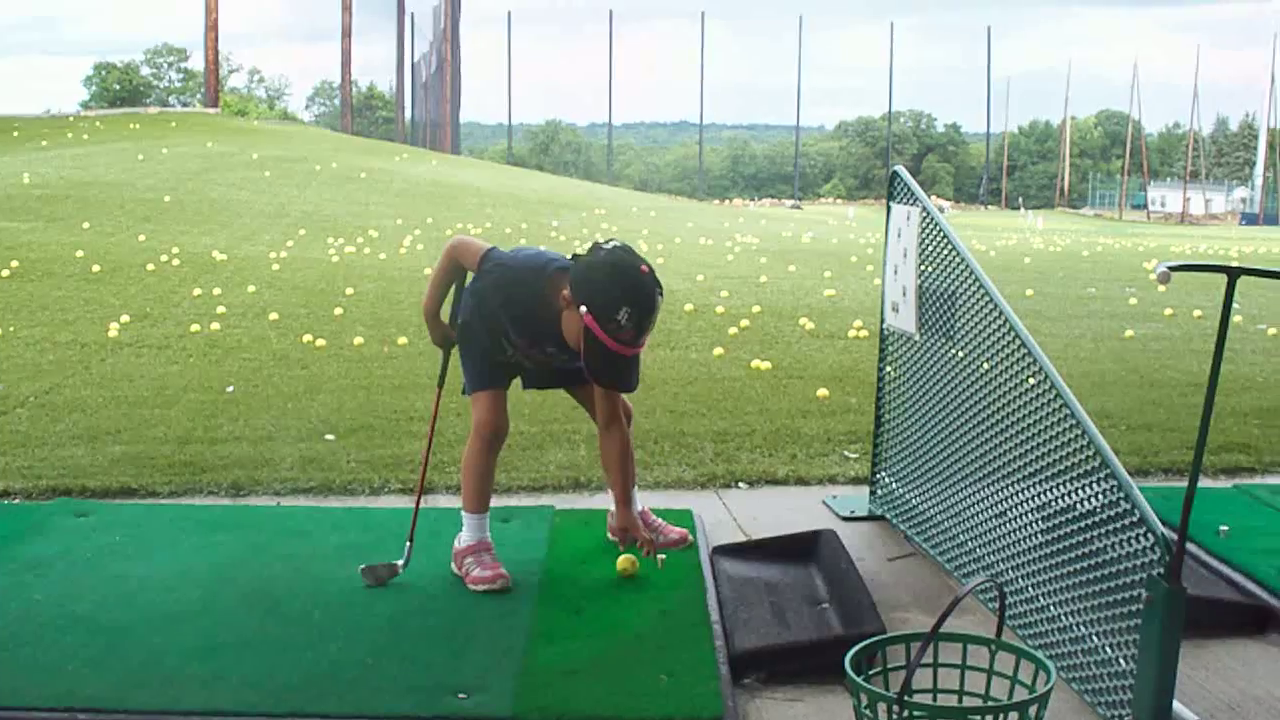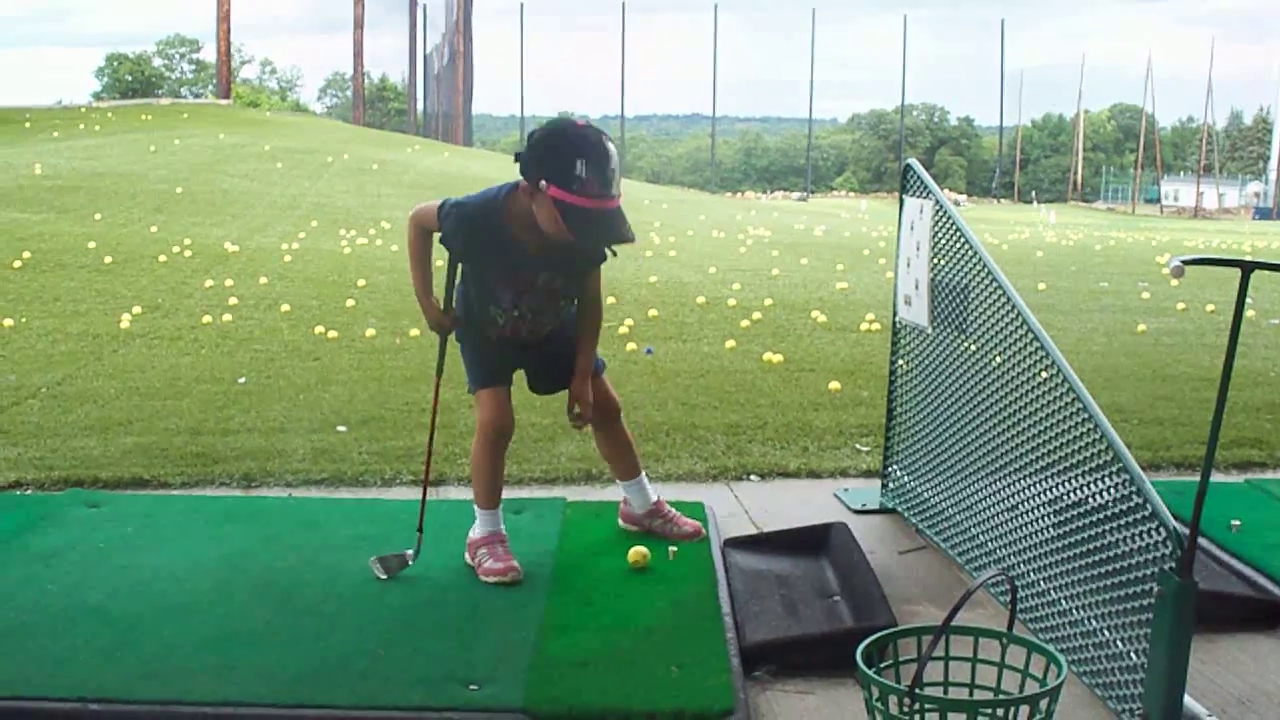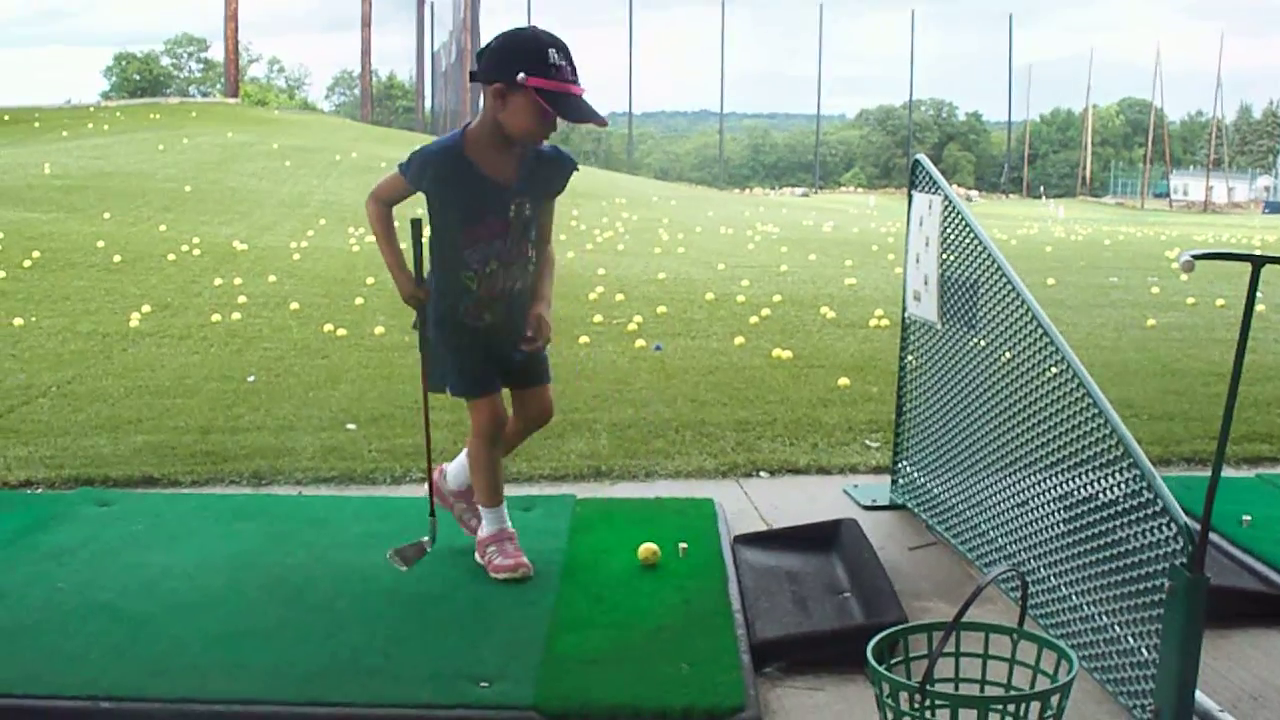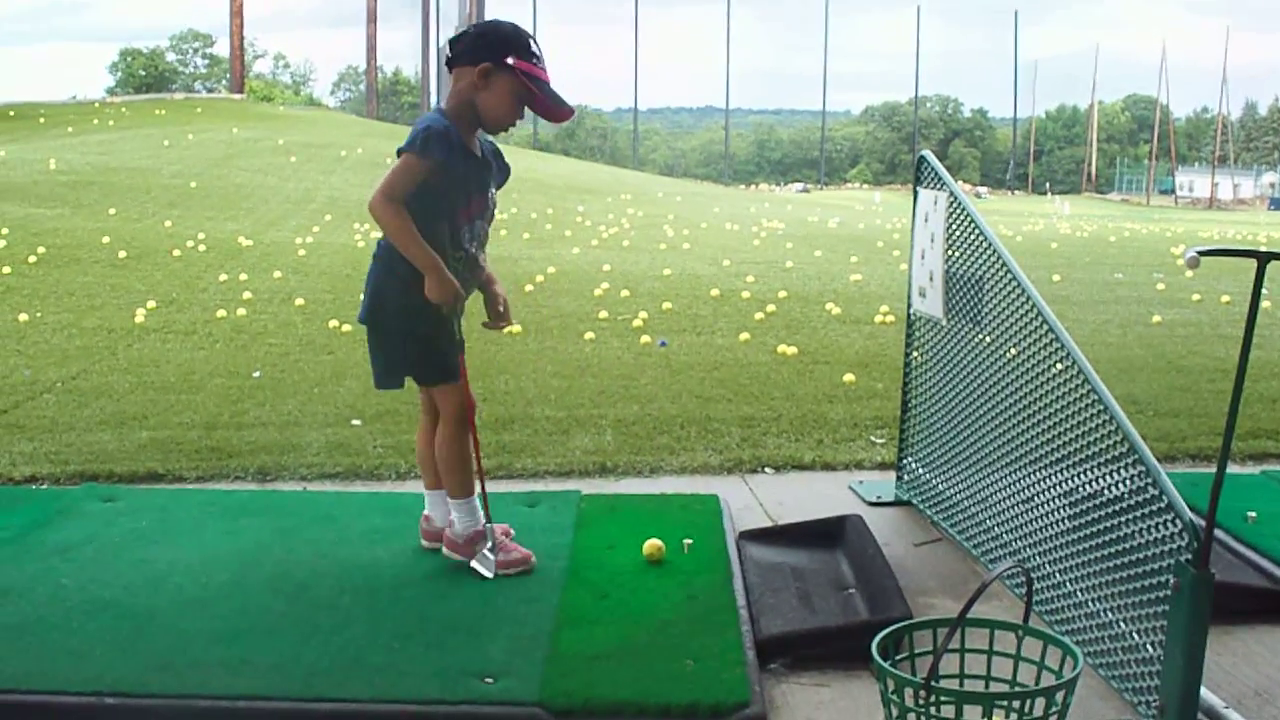
dt=0.4s
person 1, frame 1
left shoulder: (603, 322)
right shoulder: (514, 276)
left elbow: (610, 424)
right elbow: (458, 246)
left wrist: (624, 507)
right wrist: (431, 315)
left hip: (553, 346)
right hip: (488, 333)
left knee: (619, 413)
right knee: (490, 424)
left ankle: (634, 512)
right ankle: (471, 542)
person 1, frame 2
left shoulder: (583, 234)
right shoulder: (476, 216)
left elbow: (589, 304)
right elbow: (418, 220)
left wrist: (581, 377)
right wrist: (426, 301)
left hip: (553, 328)
right hip: (486, 329)
left knee: (605, 406)
right knee: (496, 420)
left ankle: (641, 504)
right ankle: (485, 533)
person 1, frame 3
left shoulder: (547, 166)
right shoulder: (441, 161)
left elbow: (542, 247)
right elbow: (377, 201)
left wrist: (541, 304)
right wrist: (401, 274)
left hip: (517, 309)
right hip: (457, 314)
left knee: (537, 410)
right knee: (489, 417)
left ankle: (455, 478)
right ankle: (492, 530)
person 1, frame 4
left shoulder: (483, 154)
right shoulder: (437, 135)
right elbow: (383, 202)
left wrist: (490, 286)
right wrist: (433, 272)
left hip: (438, 301)
right hip: (405, 297)
left knee: (439, 407)
right knee: (456, 403)
left ankle: (440, 517)
right ankle: (468, 527)
